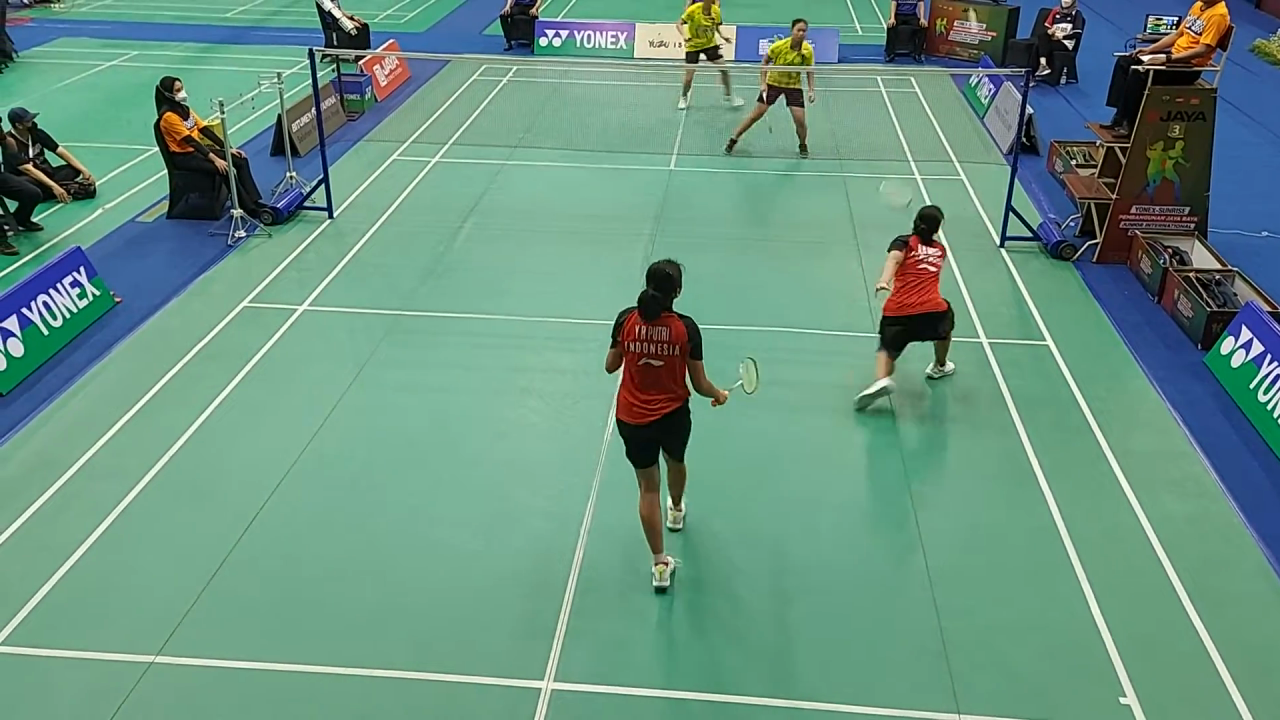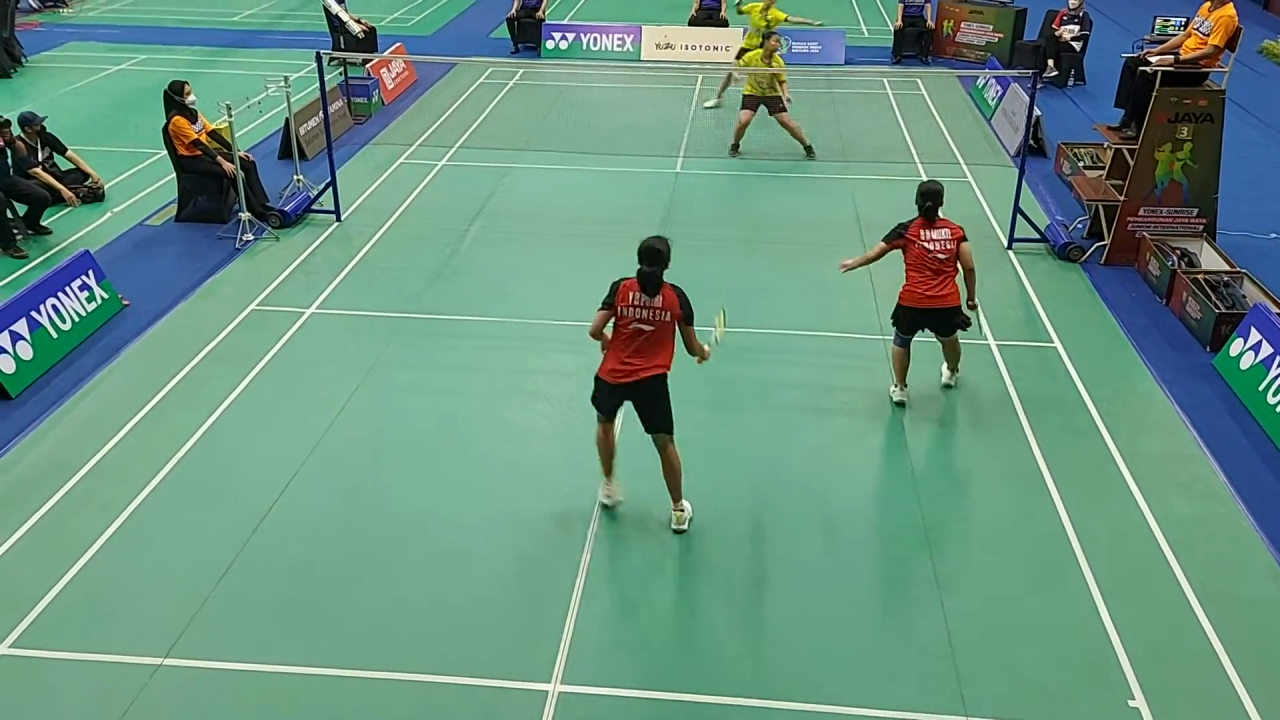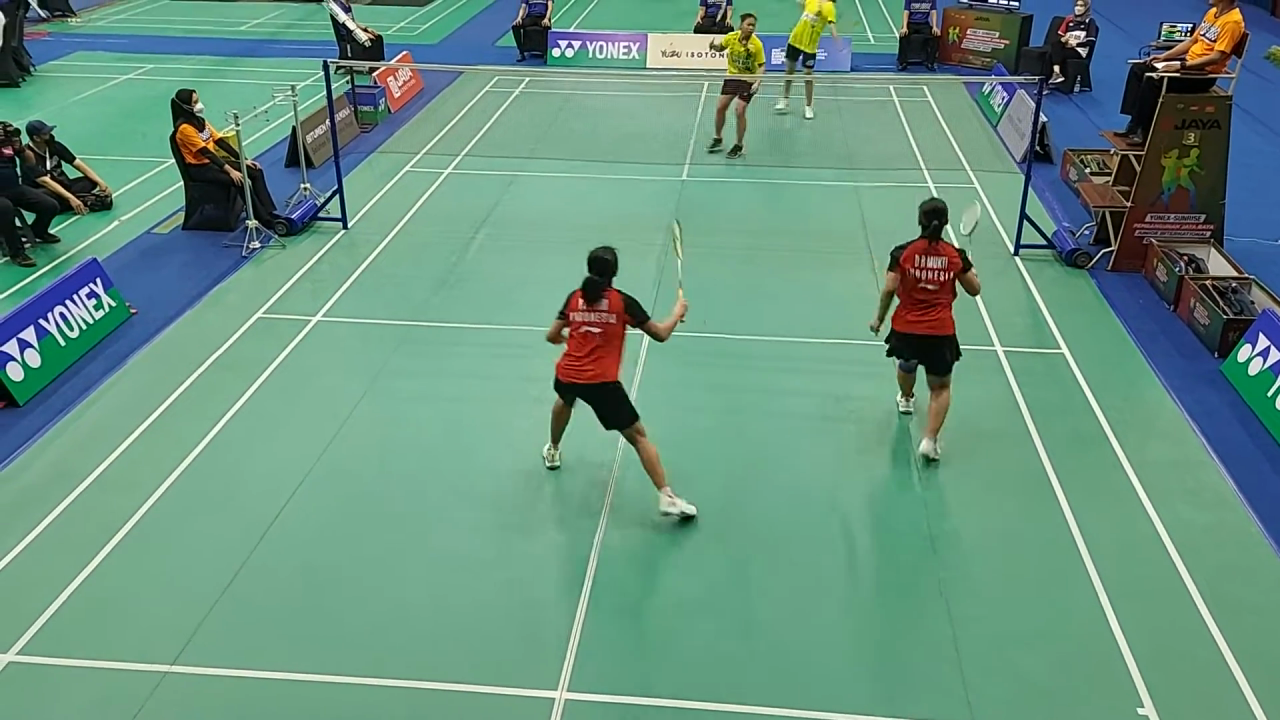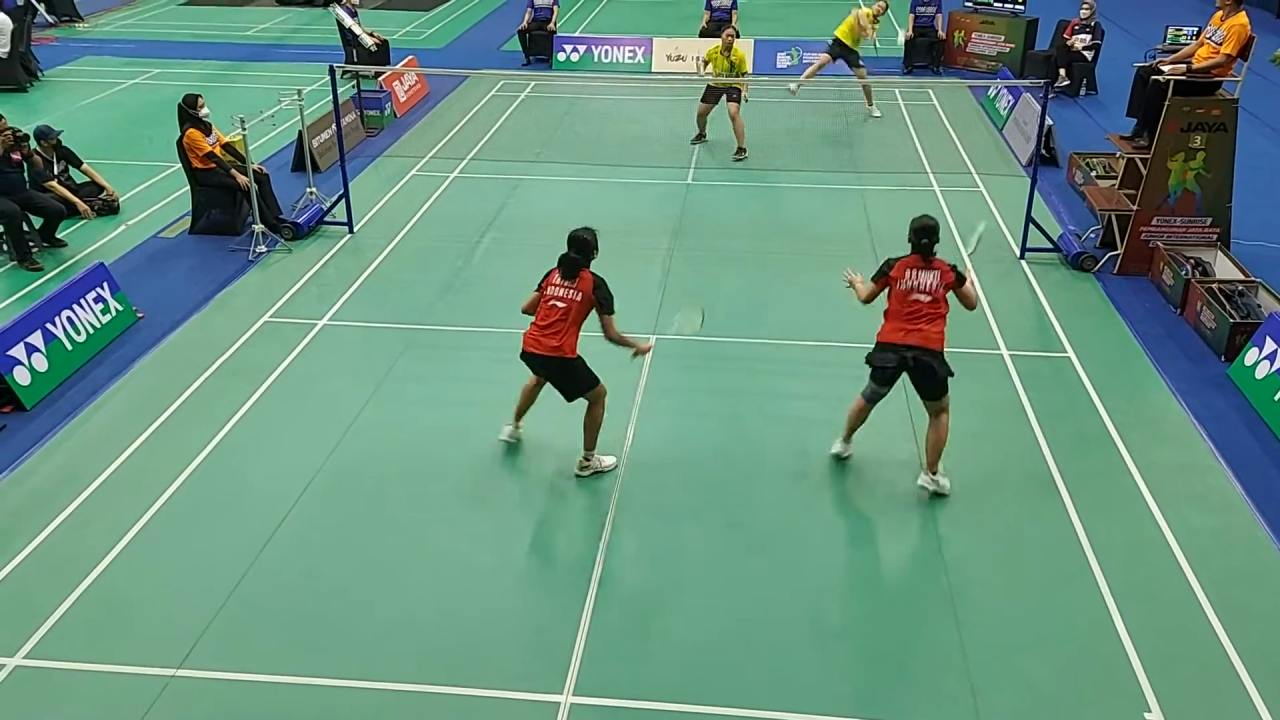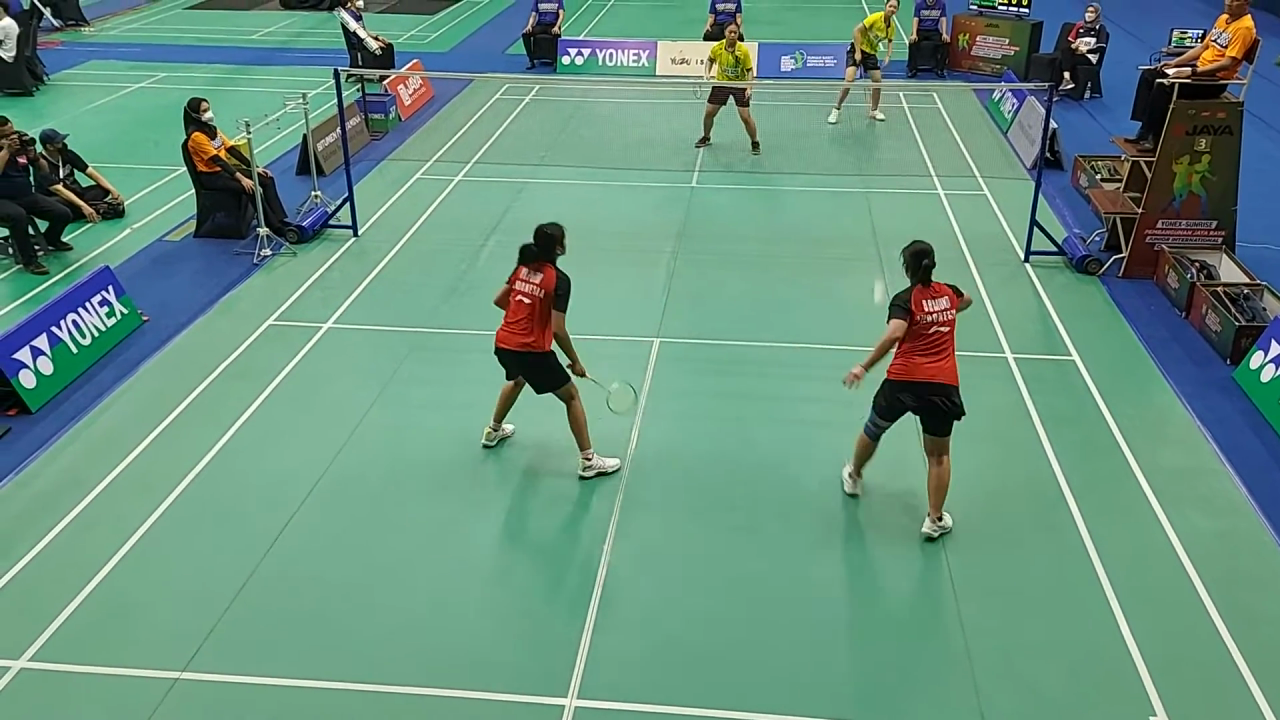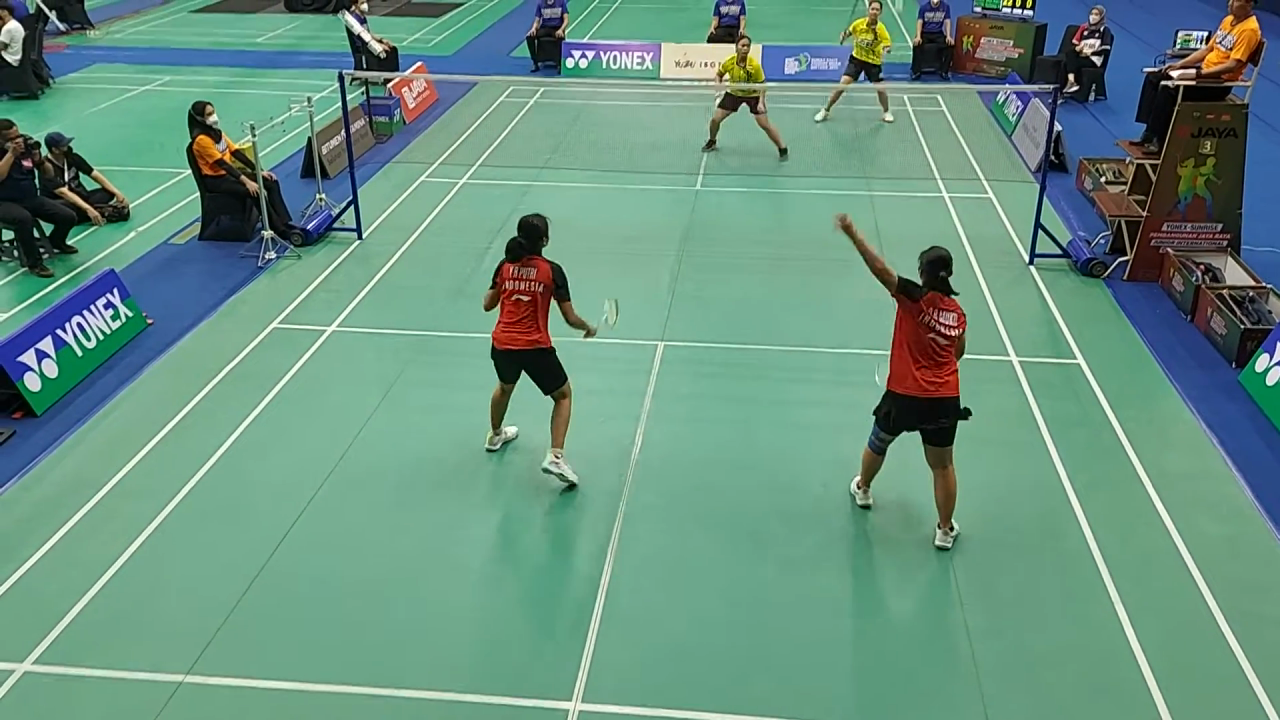
dt=0.3s
person 1, frame 1
left shoulder: (627, 319)
right shoulder: (686, 328)
left elbow: (610, 367)
right elbow: (700, 384)
right wrist: (719, 395)
left hip: (633, 416)
right hip: (674, 413)
left knee: (649, 488)
right knee: (675, 460)
left ankle: (660, 565)
right ankle: (676, 510)
person 1, frame 2
left shoulder: (620, 288)
right shoulder: (676, 297)
left elbow: (594, 331)
right elbow: (692, 347)
left wrist: (606, 340)
right wrist: (704, 353)
left hip: (613, 376)
right hip: (652, 380)
left knee: (605, 421)
right knee: (665, 444)
left ankle: (609, 488)
right ankle: (678, 510)
person 1, frame 3
left shoulder: (574, 298)
right shoulder: (623, 303)
left elbow: (551, 336)
right elbow: (661, 334)
right wrist: (678, 313)
left hip: (565, 376)
right hip: (601, 382)
left knee: (564, 400)
right knee: (639, 437)
left ankle: (553, 451)
right ankle: (668, 498)
person 1, frame 4
left shoulder: (553, 274)
right shoulder: (595, 284)
left elbow: (527, 308)
right elbow: (611, 334)
right wrist: (637, 346)
left hip: (530, 349)
right hip: (559, 356)
left knee: (539, 378)
right knee: (598, 396)
left ankle: (513, 428)
right ankle: (588, 460)
person 1, frame 5
left shoulder: (521, 268)
right shoulder: (559, 280)
left elbow: (499, 301)
right elbow: (557, 331)
right wrist: (576, 362)
left hip: (503, 344)
right hip: (532, 350)
left knee: (516, 381)
right knee: (572, 397)
left ankle: (493, 430)
right ankle: (588, 461)
person 1, frame 6
left shoulder: (505, 266)
right shoulder: (552, 271)
left elbow: (488, 305)
right elbow: (570, 318)
right wrist: (588, 328)
left hip: (502, 344)
right hip: (535, 348)
left knee: (505, 386)
right knee: (563, 396)
left ankle: (495, 435)
right ankle: (555, 457)
person 2, frame 1
left shoulder: (904, 242)
right shoulder: (939, 247)
left elbow: (893, 259)
left wrist: (883, 281)
left hip: (899, 313)
right hip: (934, 312)
left knee: (887, 350)
right knee: (943, 329)
left ankle: (881, 381)
right ankle: (939, 367)
person 2, frame 2
left shoulder: (906, 230)
right shoulder: (956, 231)
left elbow: (874, 255)
right elbow: (969, 268)
left wrist: (853, 263)
right wrist: (971, 297)
left hip: (912, 303)
right hip: (948, 302)
left knee: (901, 340)
right knee: (949, 337)
left ankle: (899, 388)
right ankle: (952, 373)
person 2, frame 3
left shoulder: (903, 252)
right shoulder: (956, 256)
left elbow: (889, 290)
right elbow: (974, 290)
left wrist: (878, 319)
right wrist: (965, 266)
left hip: (905, 329)
right hip: (940, 332)
left knee: (906, 367)
right knee: (940, 388)
left ankle: (906, 400)
right ankle: (929, 441)
person 2, frame 4
left shoulder: (894, 266)
right shoulder: (948, 271)
left elbow: (866, 297)
right elbow: (971, 303)
left wrist: (856, 282)
right wrist: (967, 280)
left hip: (891, 344)
right hip: (927, 349)
left knee: (870, 397)
right knee: (939, 412)
left ankle: (844, 442)
right ankle: (932, 474)
person 2, frame 5
left shoulder: (906, 298)
right shoulder: (950, 292)
left elbow: (895, 333)
right elbow: (967, 302)
left wrist: (864, 366)
left hip: (904, 380)
right hip: (943, 385)
left knee: (873, 429)
right knee: (938, 455)
left ankle: (854, 475)
right ankle: (934, 519)
person 2, frame 6
left shoulder: (914, 296)
right shoulder: (958, 313)
left elbow: (880, 267)
left wrist: (852, 233)
left hip: (904, 395)
right hip: (945, 398)
left knee: (878, 444)
right knee: (942, 465)
left ankle: (863, 489)
right ankle: (945, 529)
